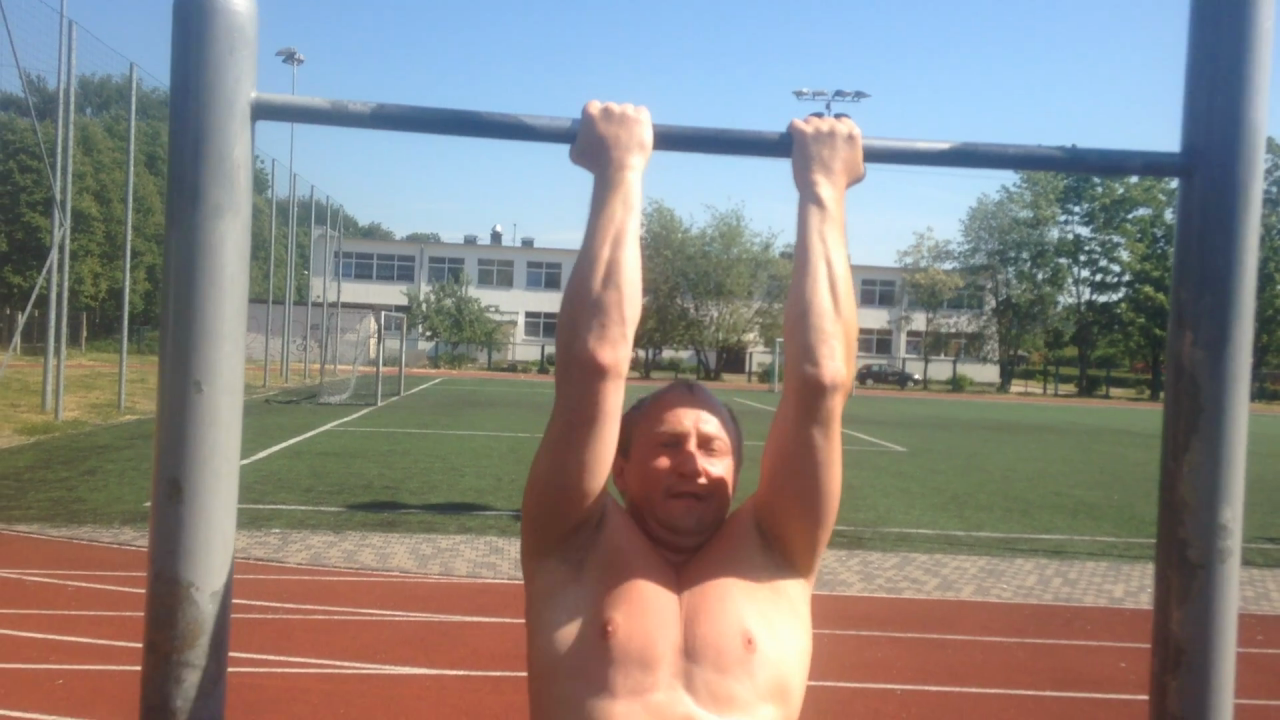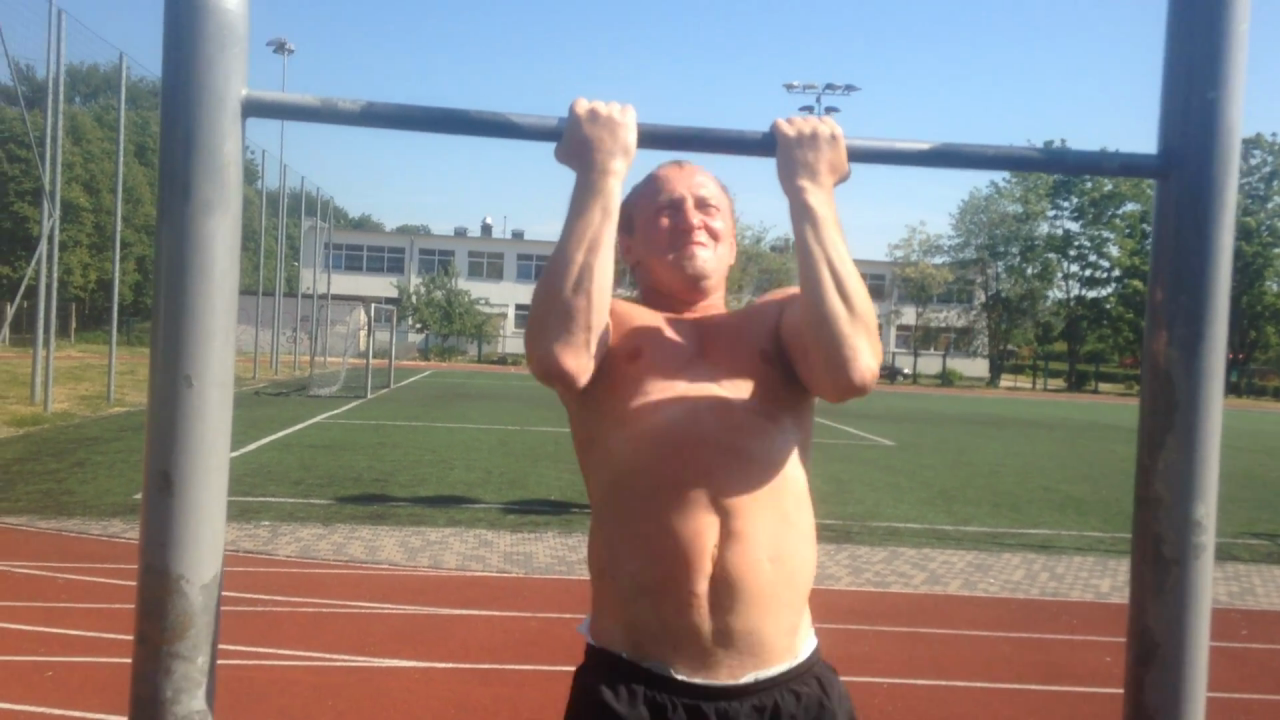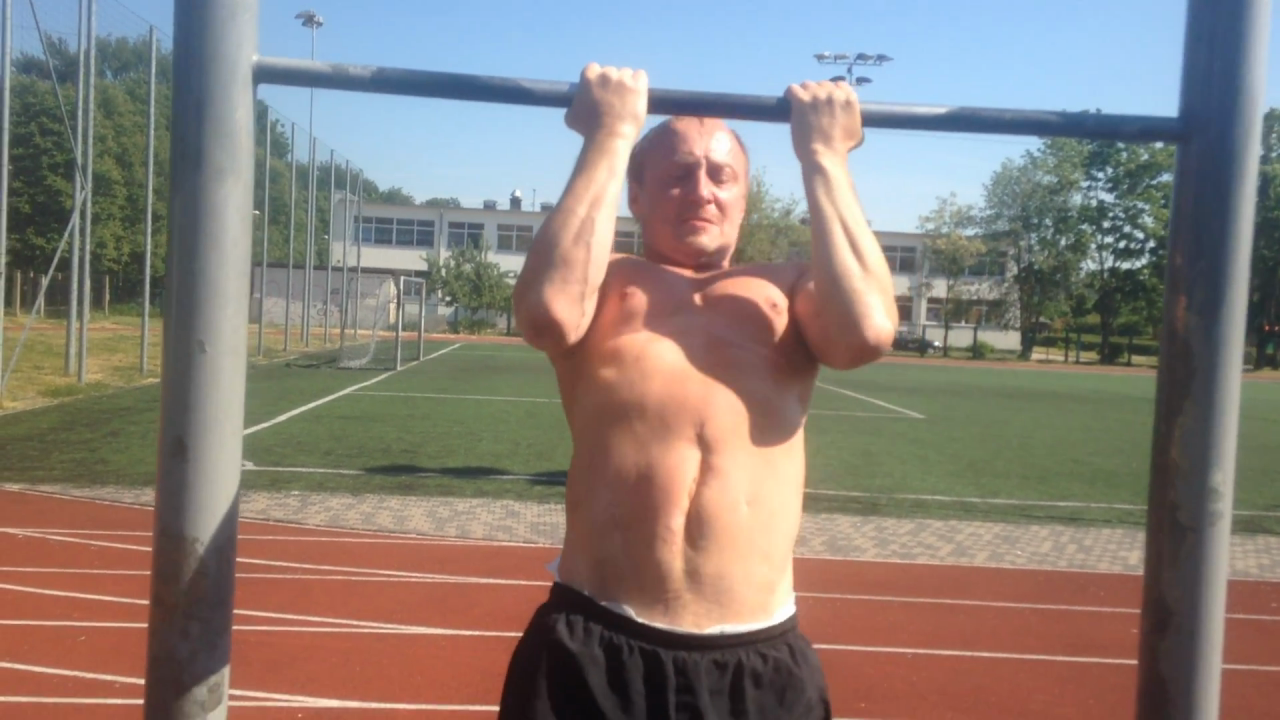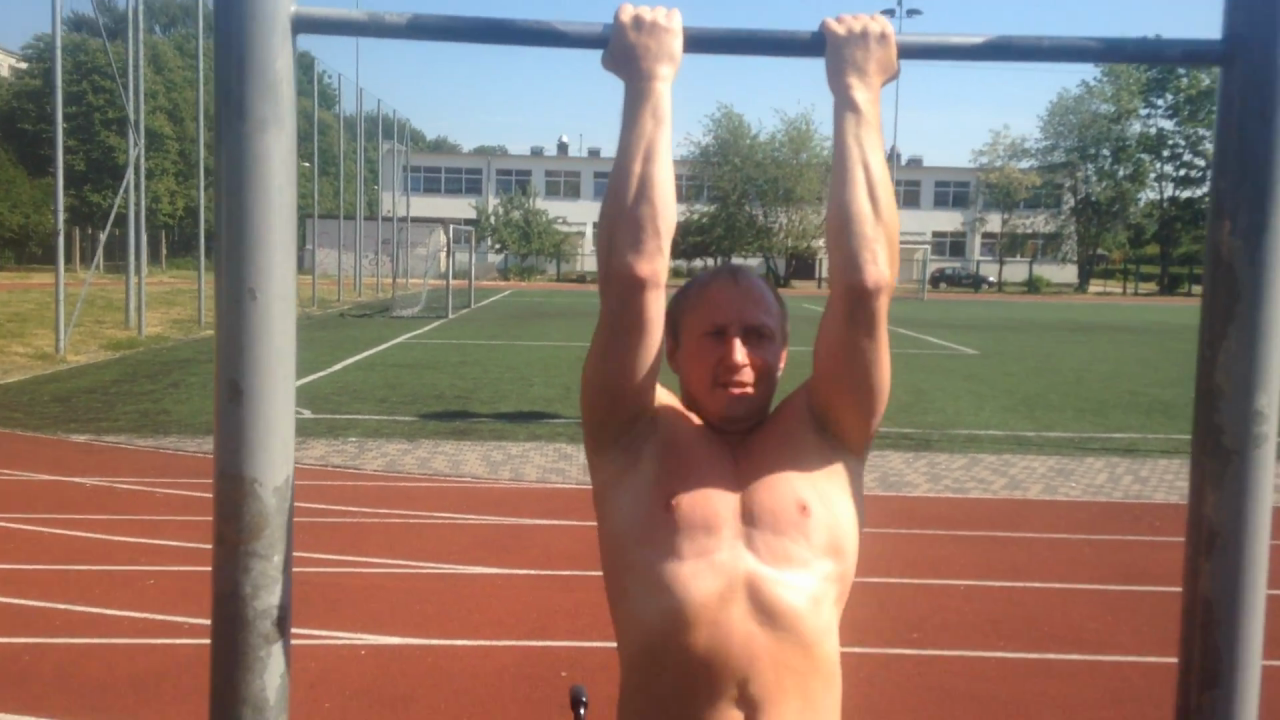
dt=1s
person 1, frame 1
left shoulder: (771, 562)
right shoulder: (576, 556)
left elbow: (821, 379)
right elbow: (595, 366)
left wrist: (823, 187)
right wrist: (621, 171)
person 1, frame 2
left shoulder: (778, 321)
right shoulder: (612, 332)
left elbow: (853, 367)
right elbow: (560, 355)
left wrist: (810, 190)
right wrist: (602, 172)
person 1, frame 3
left shoulder: (787, 291)
right shoulder: (602, 283)
left elbow: (868, 330)
right elbow: (547, 311)
left wrist: (823, 153)
right wrist: (609, 135)
right hip: (593, 652)
person 1, frame 4
left shoulder: (823, 445)
right shoulder: (639, 443)
left elbow: (866, 282)
right elbow: (635, 276)
left wrist: (856, 94)
right wrist: (651, 83)
